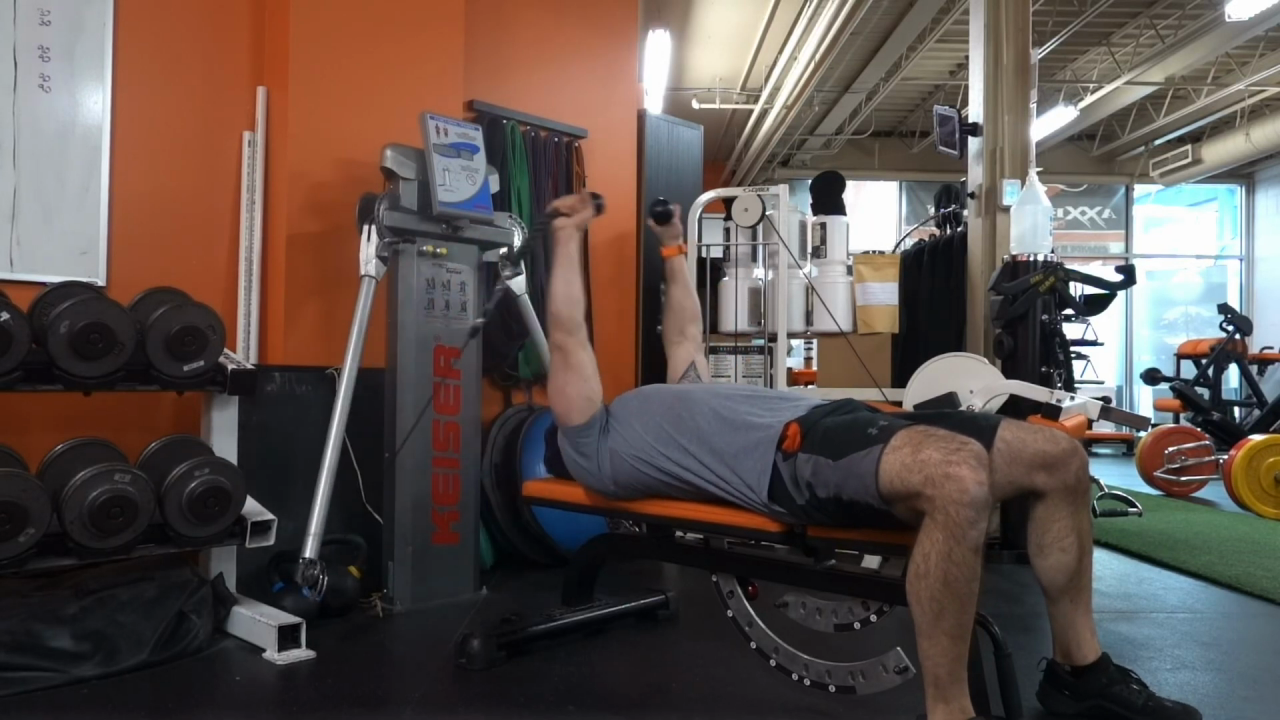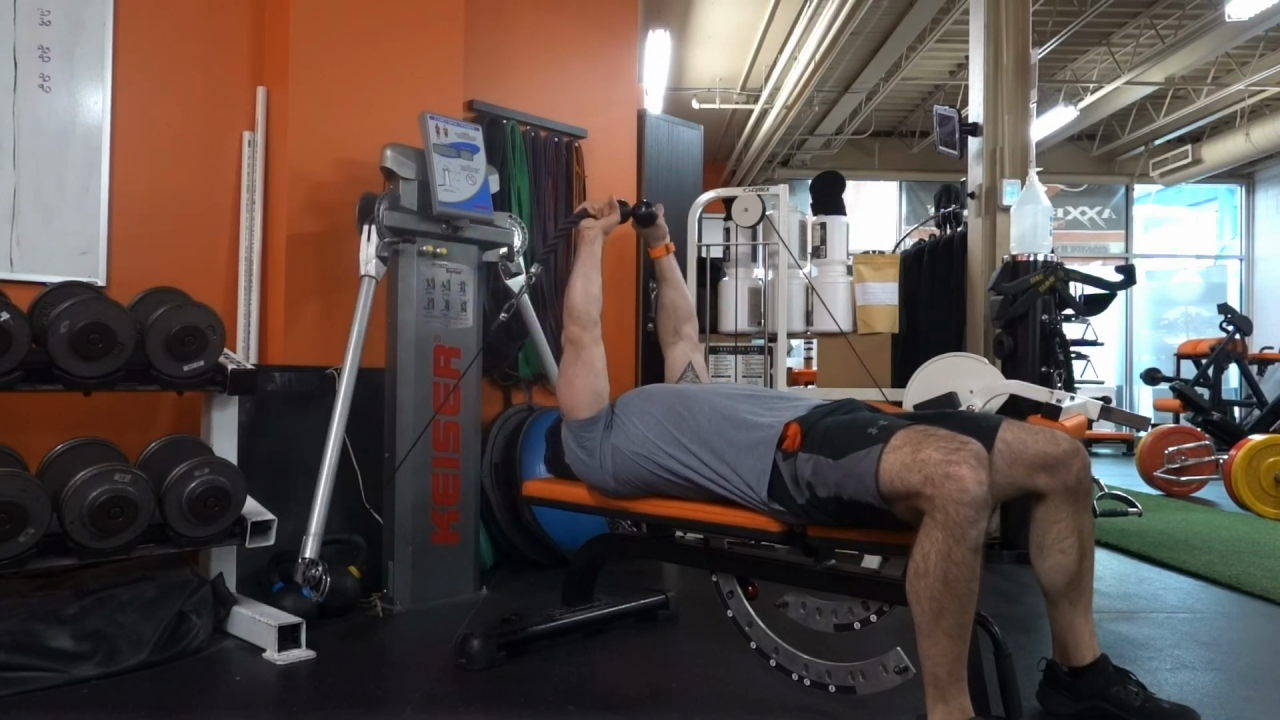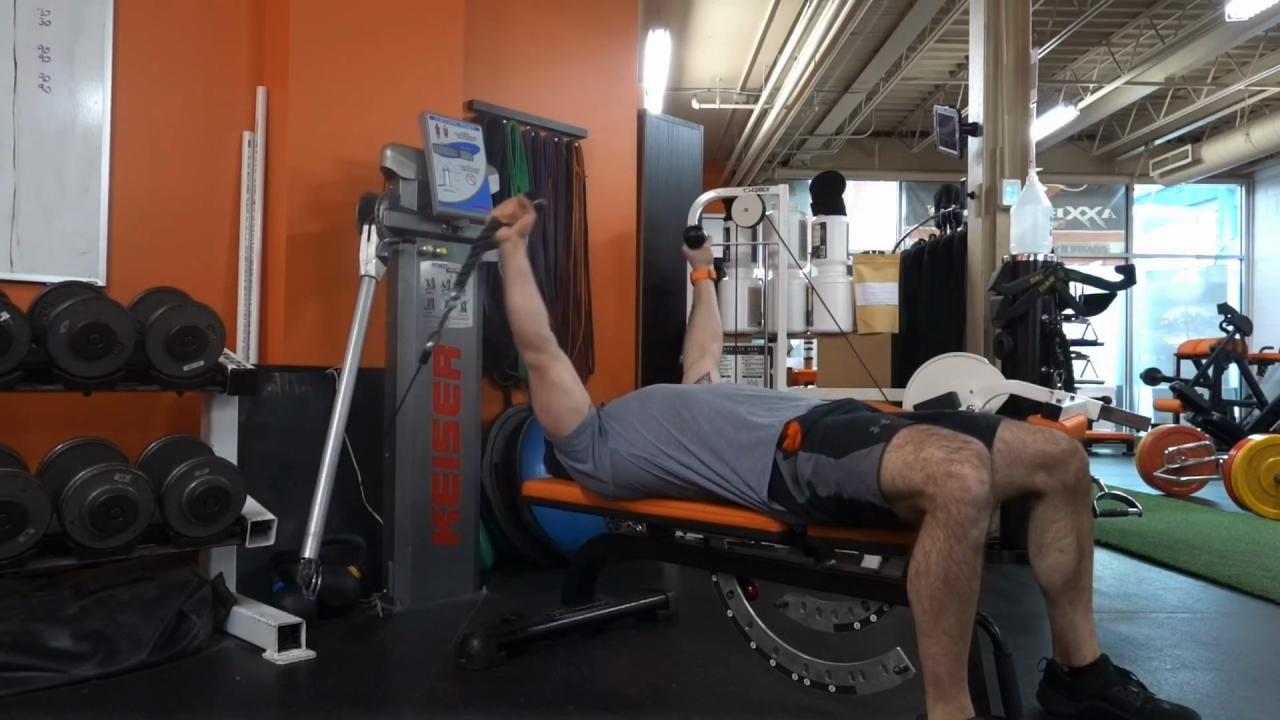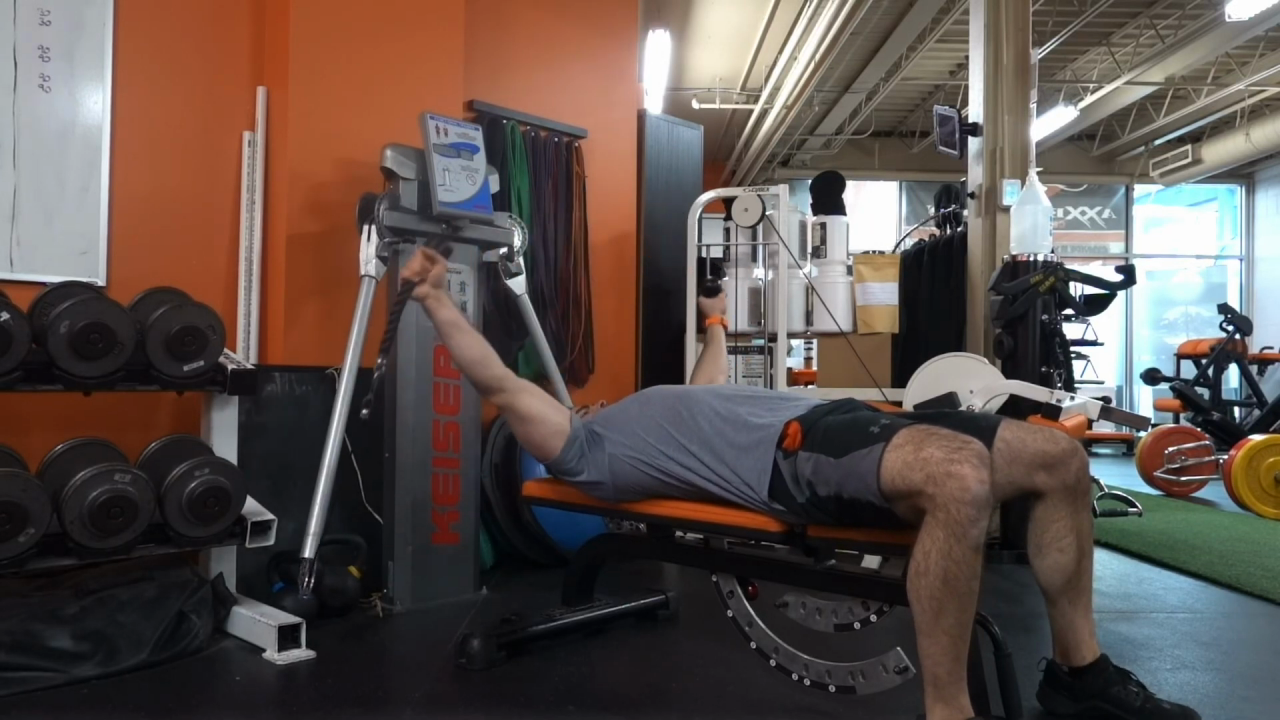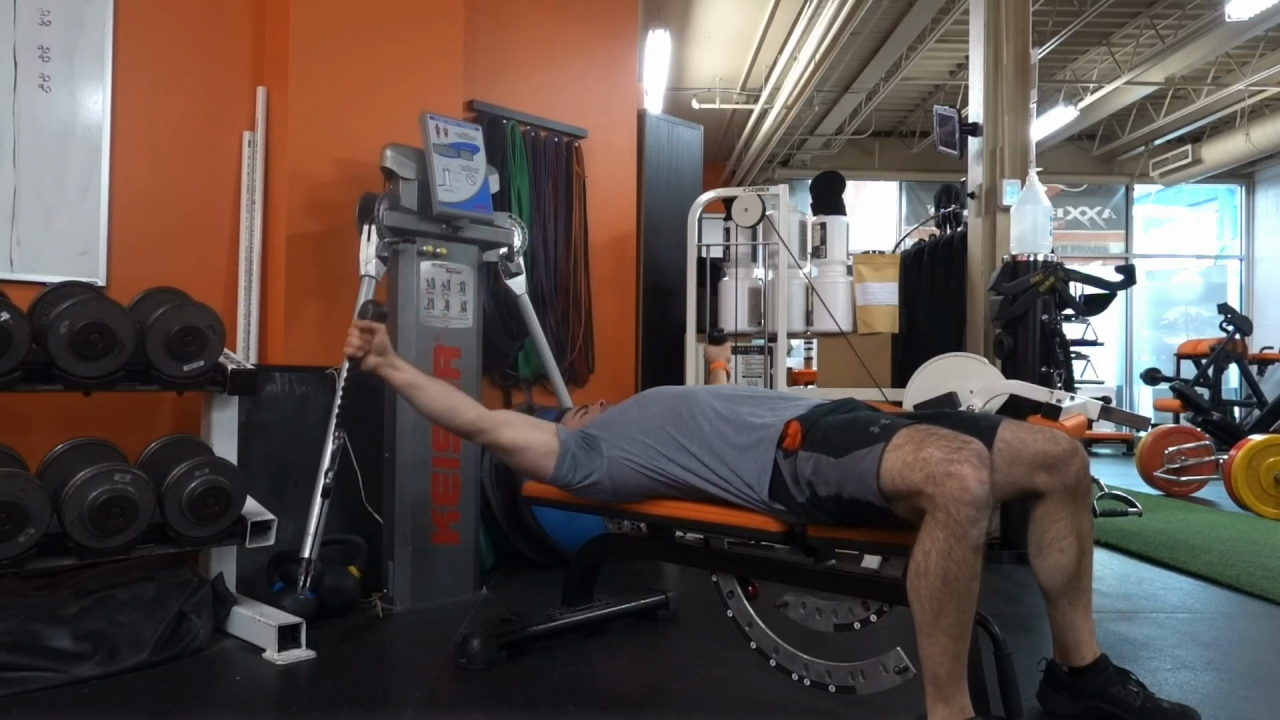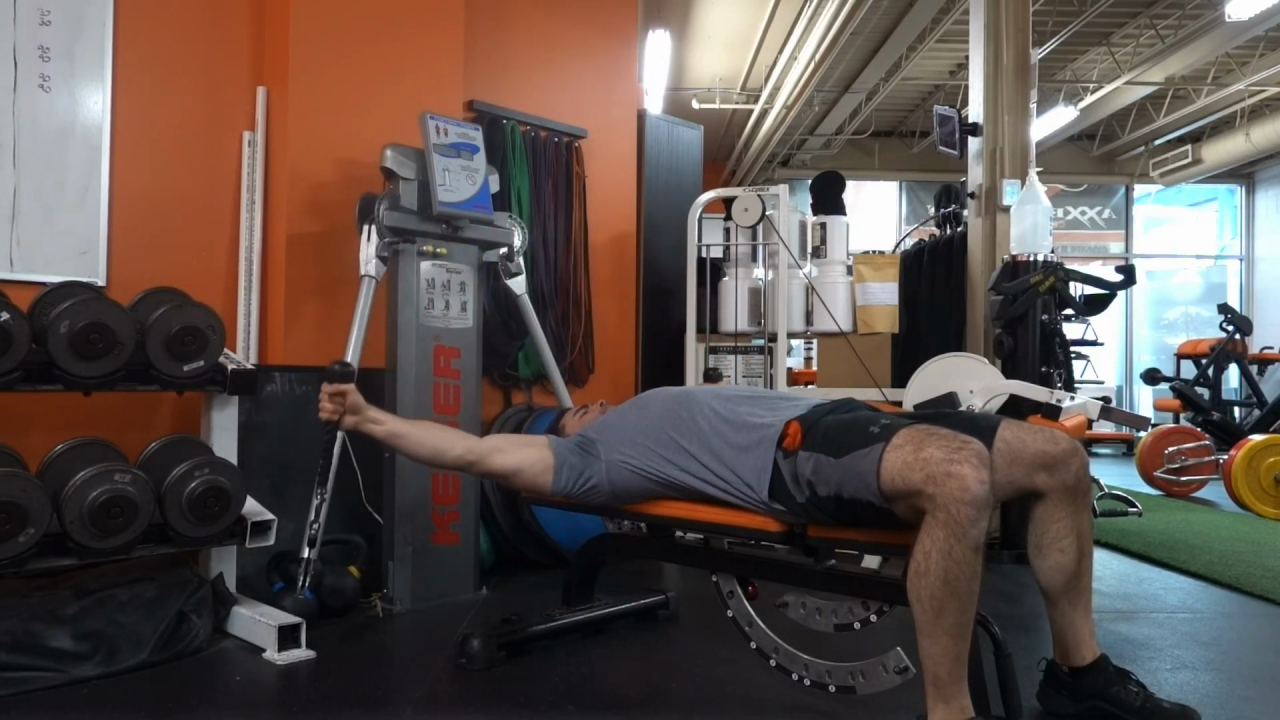
dt=0.4s
person 1, frame 1
left shoulder: (670, 401)
right shoulder: (597, 450)
left elbow: (685, 335)
right elbow: (568, 342)
left wrist: (671, 253)
right wrist: (568, 236)
left hip: (831, 419)
right hip: (786, 456)
left knee: (1059, 459)
right knee: (960, 480)
person 1, frame 2
left shoulder: (665, 403)
right shoulder: (597, 448)
left elbow: (681, 333)
right elbow: (580, 337)
left wrist: (661, 251)
right wrist: (593, 237)
left hip: (834, 418)
right hip: (789, 453)
left knee: (1060, 459)
right knee: (959, 480)
person 1, frame 3
left shoulder: (664, 408)
right shoulder: (595, 451)
left elbow: (700, 359)
right elbow: (543, 358)
left wrist: (702, 281)
right wrist: (515, 248)
left hip: (835, 418)
right hip: (789, 455)
left knee: (1060, 460)
right knee: (961, 480)
person 1, frame 4
left shoulder: (647, 411)
right shoulder: (590, 454)
right elbow: (506, 391)
left wrist: (715, 329)
right wrist: (436, 301)
left hip: (834, 419)
right hip: (792, 455)
left knee: (1060, 459)
right knee: (962, 480)
person 1, frame 5
left shoulder: (646, 413)
right shoulder: (588, 456)
right elbow: (487, 424)
left wrist: (719, 364)
right wrist: (390, 365)
left hip: (833, 417)
right hip: (794, 455)
left knee: (1058, 459)
right knee: (961, 479)
person 1, frame 6
left shoulder: (642, 416)
right shoulder: (584, 459)
right elbow: (481, 450)
left wrist: (720, 390)
right wrist: (369, 418)
left hip: (831, 416)
right hip: (792, 454)
left knee: (1058, 458)
right knee: (961, 479)
